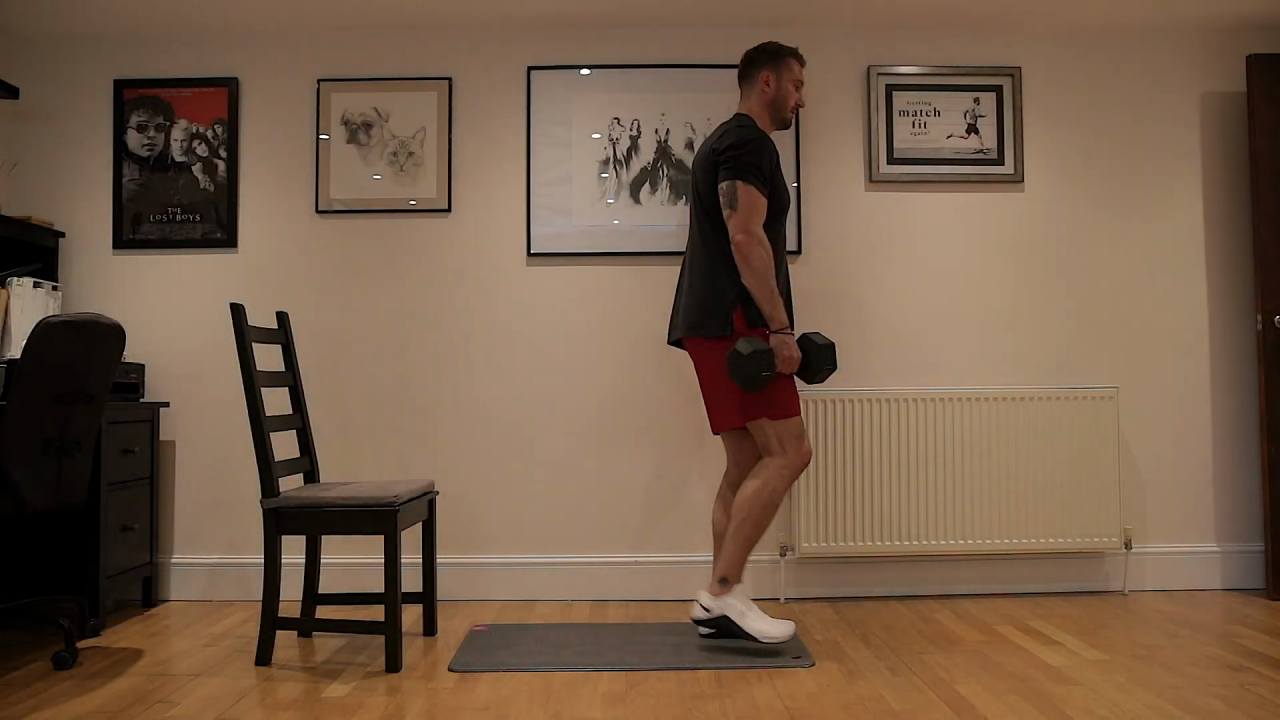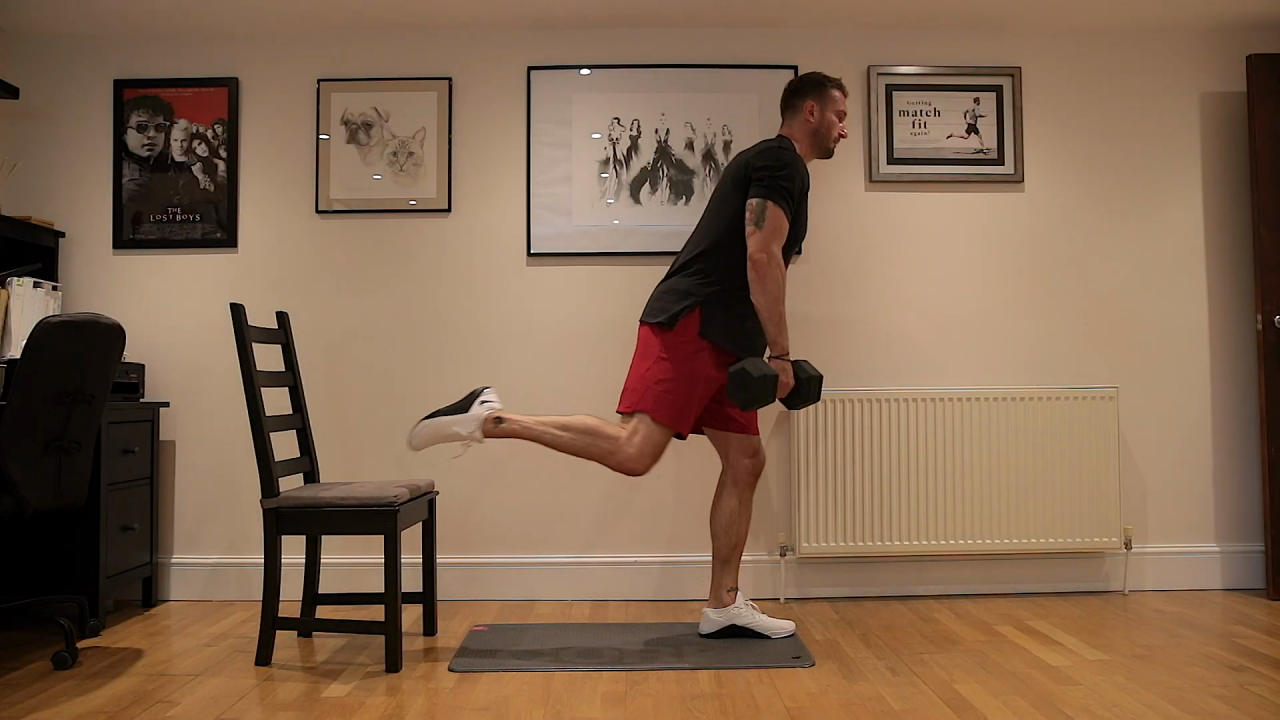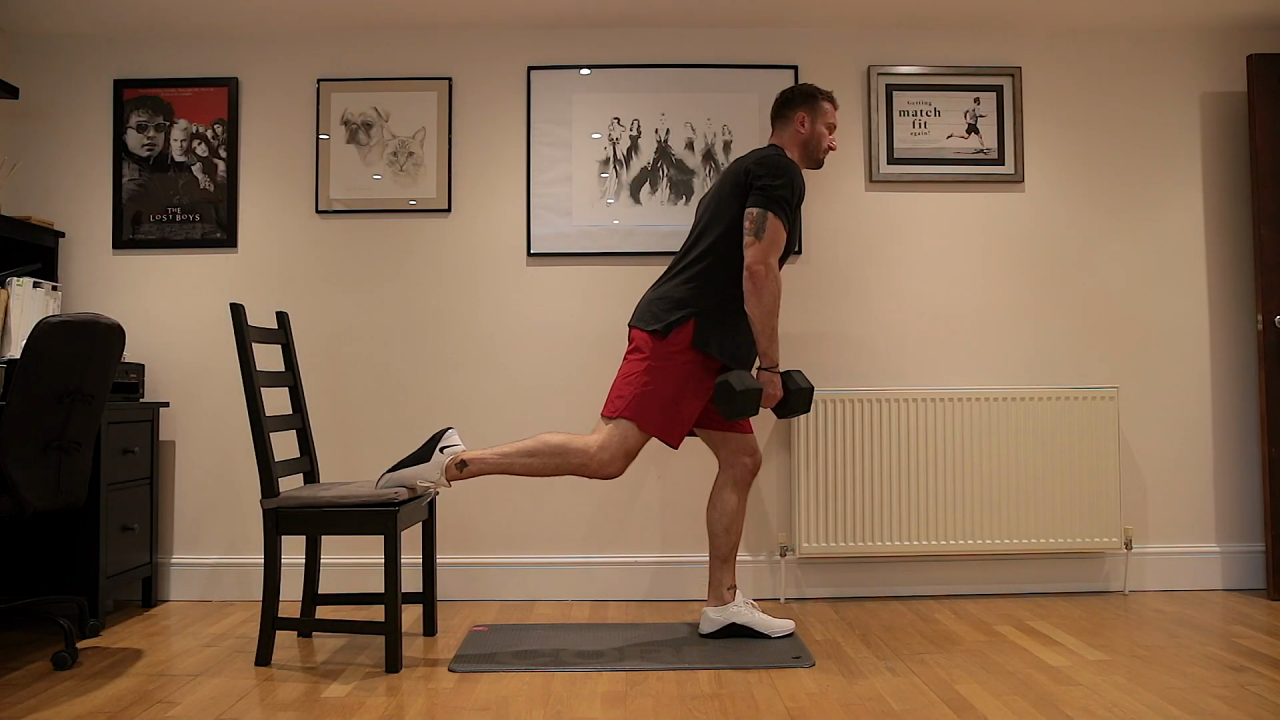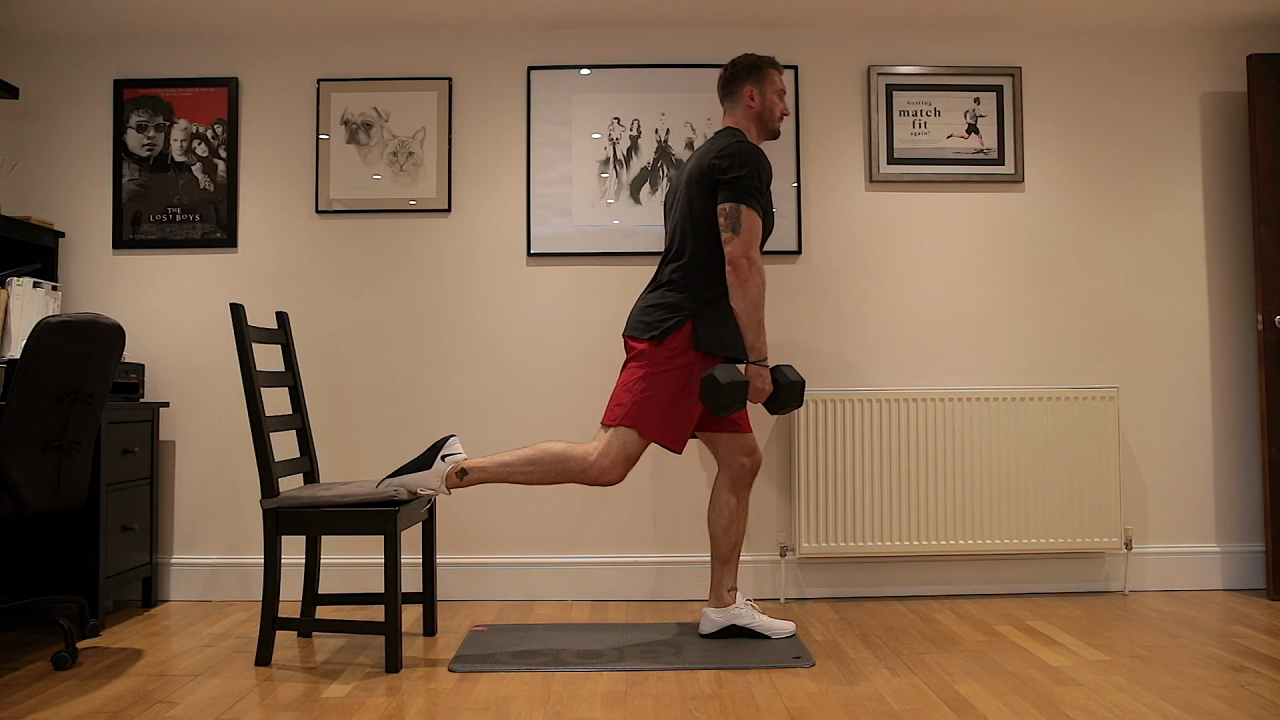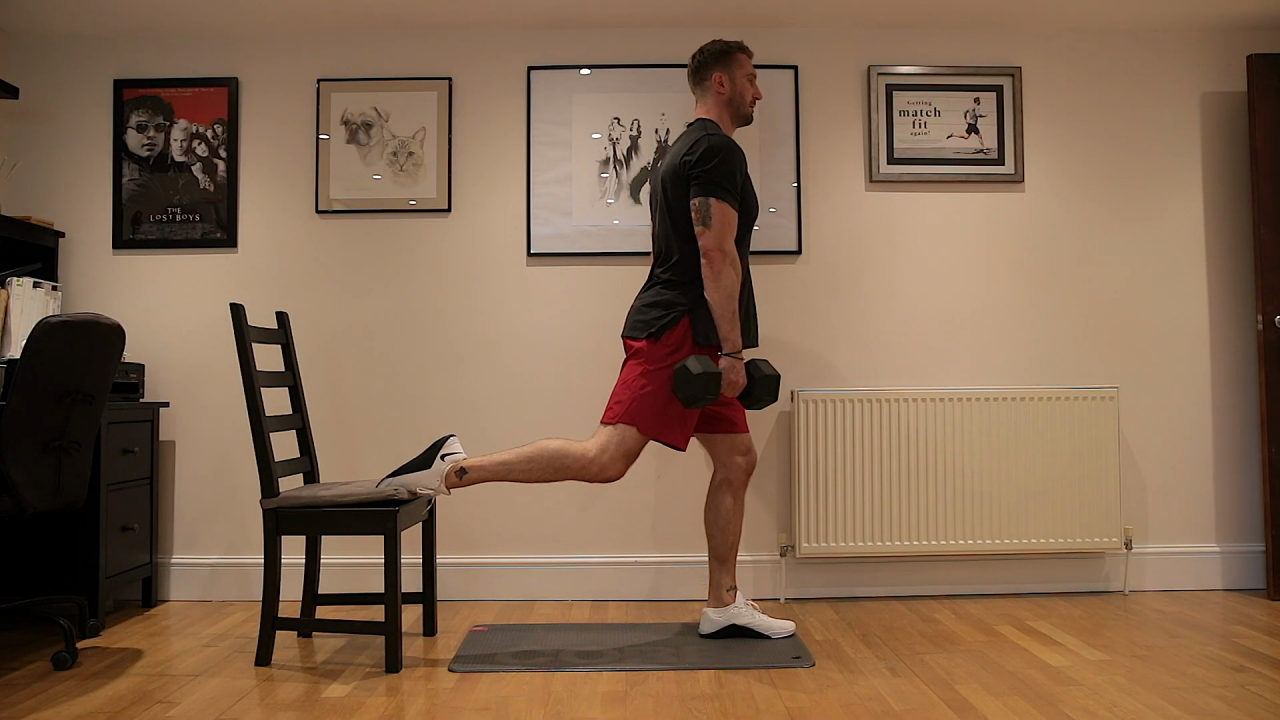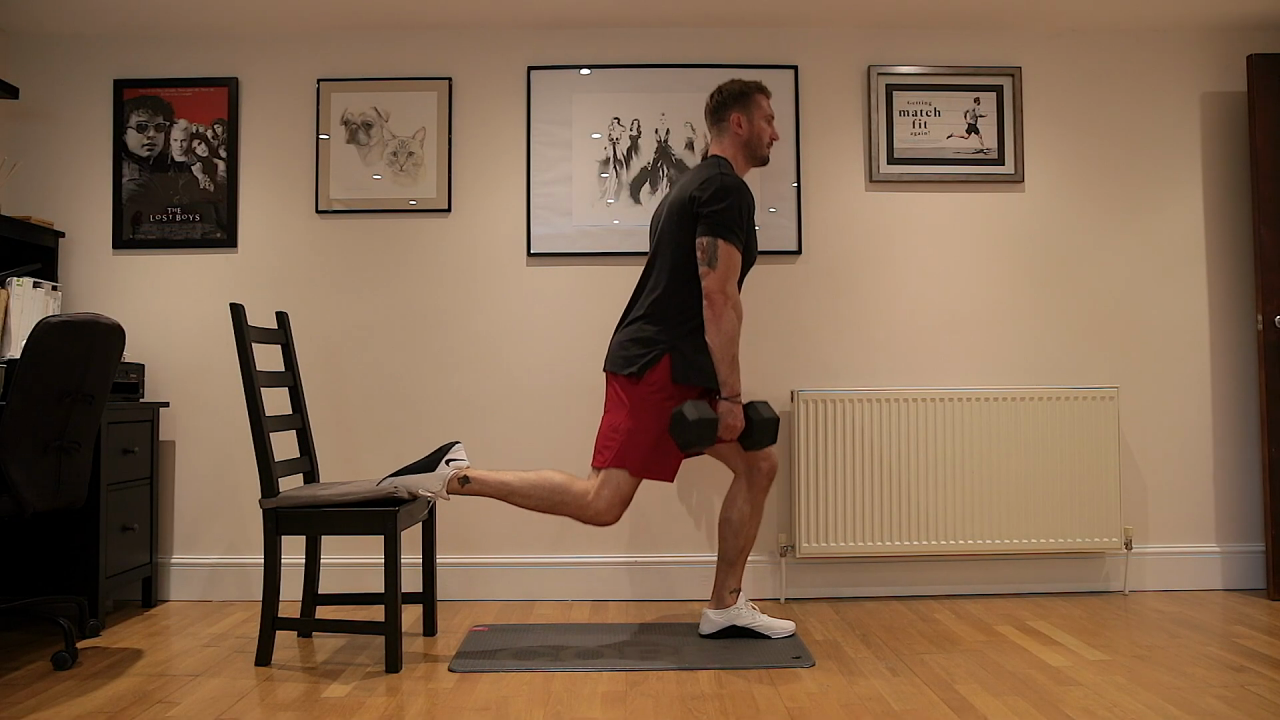
dt=0.7s
person 1, frame 1
left shoulder: (731, 143)
right shoulder: (747, 142)
right elbow: (745, 238)
left wrist: (770, 328)
right wrist: (781, 330)
left hip: (722, 321)
right hip: (731, 321)
left knee: (749, 463)
right knee: (787, 456)
left ankle: (720, 606)
right ankle: (721, 589)
person 1, frame 2
left shoulder: (767, 165)
right shoulder: (782, 162)
right elbow: (761, 258)
left wrist: (758, 348)
right wrist: (781, 355)
left hip: (713, 336)
right hip: (690, 323)
left knee: (746, 461)
right knee: (633, 451)
left ankle: (724, 605)
right ankle: (490, 419)
person 1, frame 3
left shoulder: (753, 172)
right shoulder: (779, 171)
right elbow: (758, 268)
left wrist: (749, 358)
right wrist: (769, 365)
left hip: (701, 341)
right hip: (681, 333)
left knee: (742, 460)
right knee: (605, 455)
left ankle: (723, 605)
right ankle: (454, 460)
person 1, frame 4
left shoulder: (712, 157)
right shoulder: (744, 158)
right elbow: (741, 262)
right wrist: (758, 360)
left hip: (693, 339)
right hip: (678, 335)
left knee: (741, 460)
right knee: (605, 463)
left ankle: (723, 606)
right ankle: (453, 469)
person 1, frame 5
left shoulder: (689, 150)
right shoulder: (717, 149)
right elbow: (716, 254)
right wrist: (733, 351)
left hip: (686, 335)
right hip: (681, 332)
left knee: (737, 462)
right knee: (605, 458)
left ankle: (724, 607)
right ankle: (452, 468)
person 1, frame 6
left shoulder: (697, 185)
right shoulder: (727, 189)
right elbow: (718, 297)
left wrist: (719, 388)
right wrist: (731, 395)
left hip: (673, 363)
right hip: (659, 364)
left knee: (758, 464)
right knee: (601, 502)
left ankle: (725, 607)
right ankle: (456, 476)
